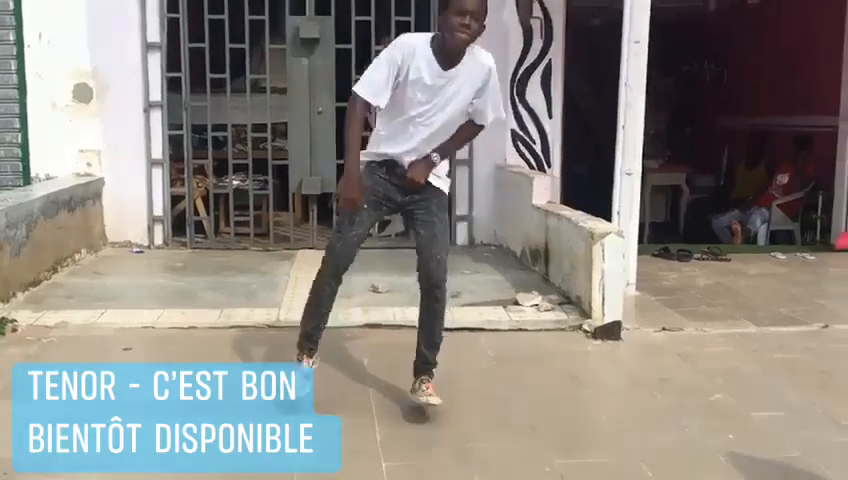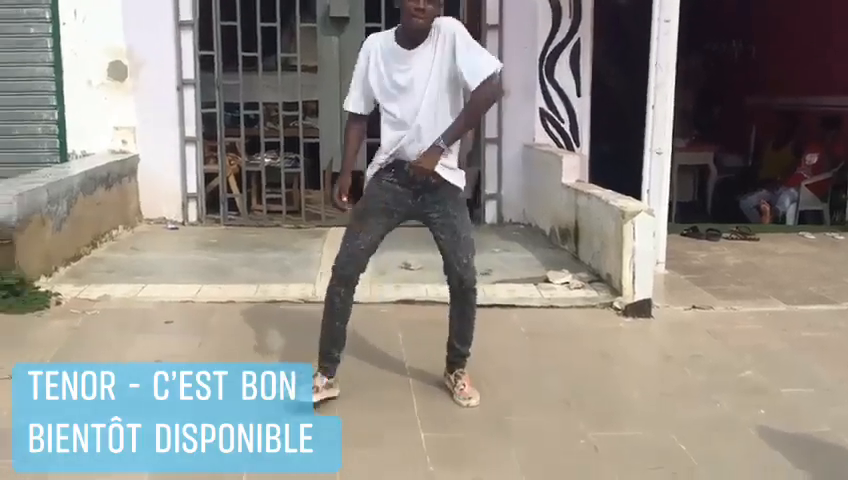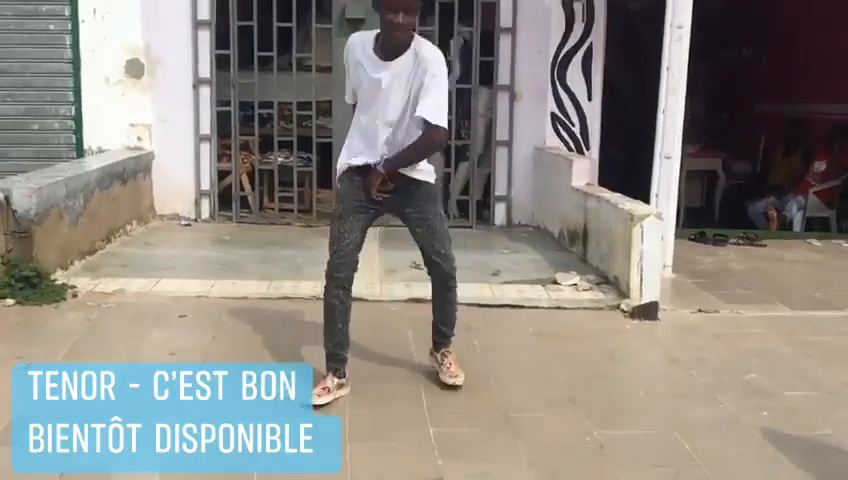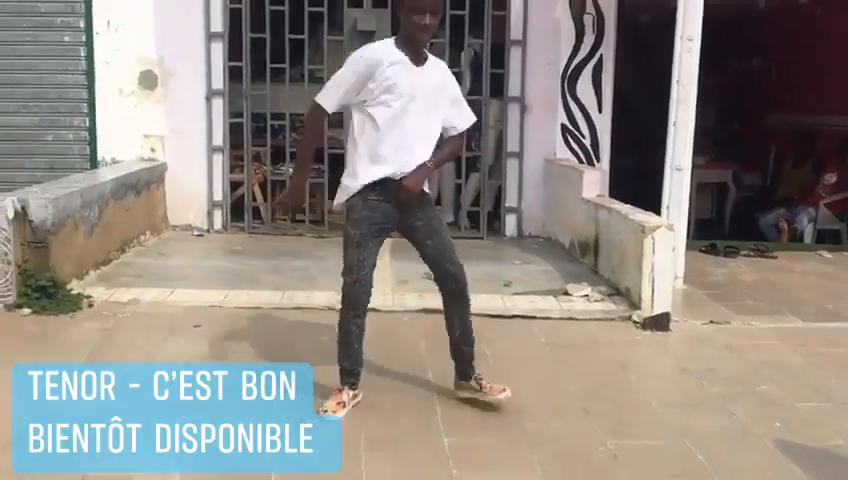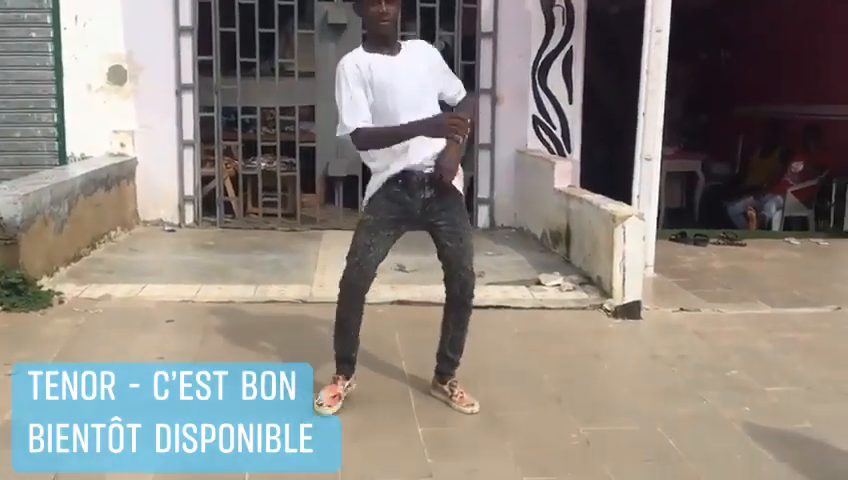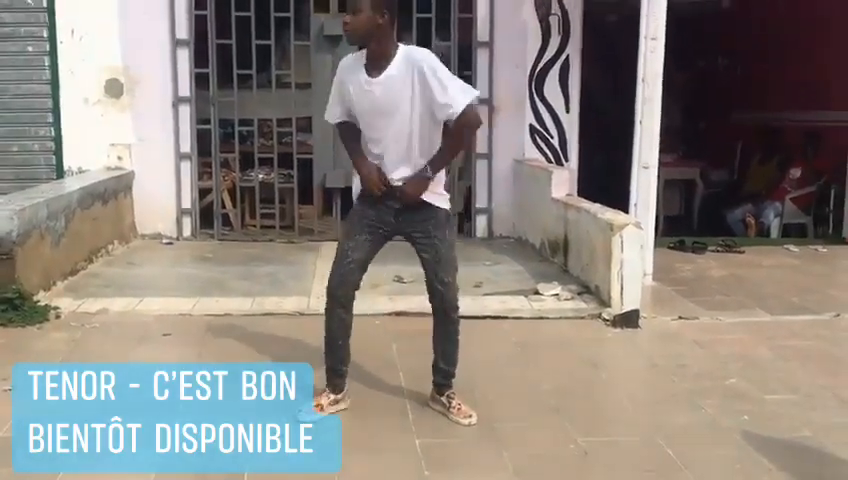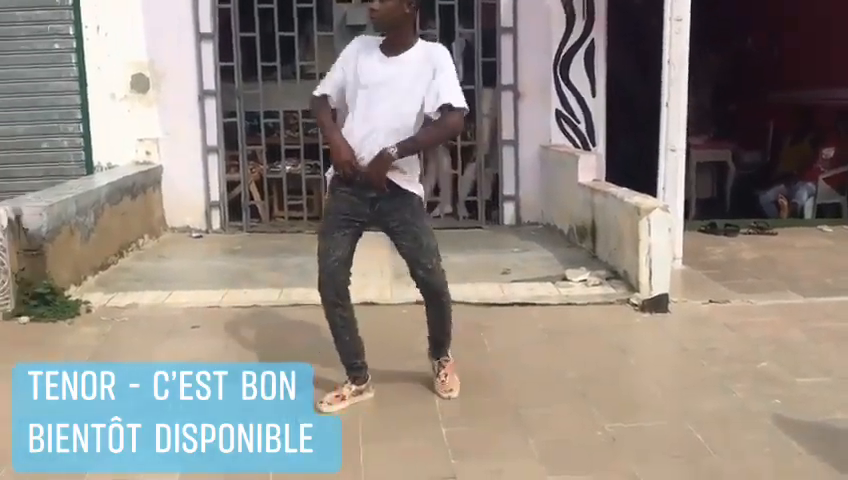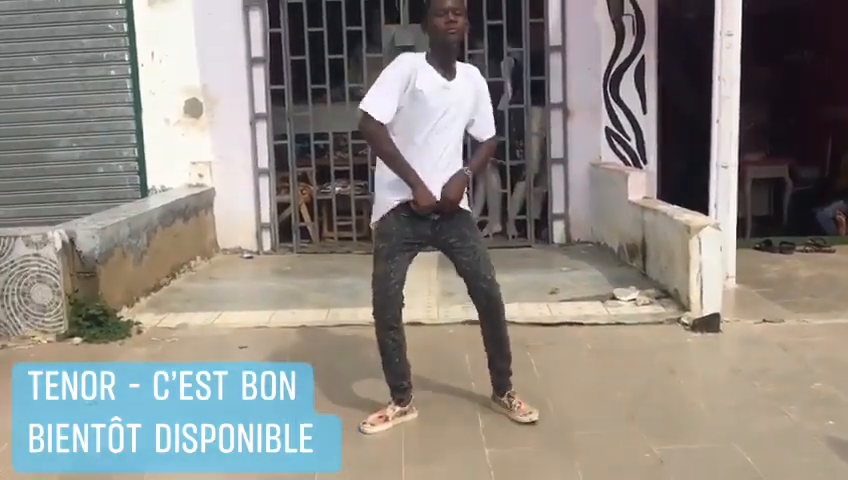
dt=0.4s
person 1, frame 1
left shoulder: (482, 66)
right shoulder: (407, 48)
right elbow: (358, 101)
left wrist: (432, 159)
right wrist: (351, 172)
left hip: (428, 179)
right hip: (381, 168)
left knee: (434, 276)
right knee: (336, 258)
left ankle: (424, 375)
right ankle: (305, 353)
person 1, frame 2
left shoulder: (451, 34)
right shoulder: (375, 46)
left elbow: (491, 87)
right elbow: (357, 114)
left wrist: (440, 146)
right wrist: (346, 172)
left hip: (441, 178)
right hip: (390, 174)
left knee: (463, 275)
right knee: (346, 266)
left ankle: (456, 368)
right ankle: (327, 373)
person 1, frame 3
left shoulder: (429, 58)
right shoulder: (356, 46)
left elbow: (436, 135)
left wrist: (385, 168)
left hip: (411, 176)
right hip: (359, 173)
left knee: (443, 266)
right knee: (338, 271)
left ankle: (442, 348)
right ankle: (335, 373)
person 1, frame 4
left shoulder: (441, 75)
right shoulder: (371, 58)
left elbow: (458, 133)
right elbow: (319, 111)
left wrist: (426, 169)
right wrist: (298, 180)
left hip: (414, 192)
right hip: (367, 192)
left knee: (454, 279)
right knee: (356, 291)
left ankle: (466, 373)
right ankle: (349, 385)
person 1, frame 5
left shoulder: (424, 52)
right shoulder: (353, 65)
left elbow: (463, 101)
right elbow: (361, 136)
left wrist: (455, 145)
right wrist: (421, 127)
left hip: (441, 185)
right hip: (393, 187)
left knee: (462, 282)
right knee: (354, 279)
left ankle: (445, 378)
right ankle: (343, 375)
person 1, frame 6
left shoulder: (419, 63)
right shoulder: (348, 70)
left elbow: (469, 118)
left wrist: (427, 175)
right wrist: (362, 163)
left hip: (424, 200)
right hip: (373, 197)
left knee: (445, 296)
right knee: (339, 287)
left ankle: (443, 391)
right ankle: (336, 389)
person 1, frame 7
left shoulder: (433, 56)
right shoulder: (358, 50)
left elbow: (453, 120)
right elbow: (322, 100)
left wrist: (390, 154)
right wrist: (337, 142)
left hip: (398, 187)
right hip: (347, 186)
left knee: (432, 280)
right knee: (331, 283)
left ankle: (442, 358)
right ankle: (358, 379)
person 1, frame 8
left shoulder: (473, 79)
right shoulder: (406, 66)
left elbow: (488, 141)
right elbow: (369, 124)
left wrist: (462, 177)
right wrist: (414, 183)
left hip: (452, 208)
right hip: (401, 207)
left knee: (489, 297)
right knee: (385, 304)
left ankle: (503, 390)
right ankle: (401, 399)
